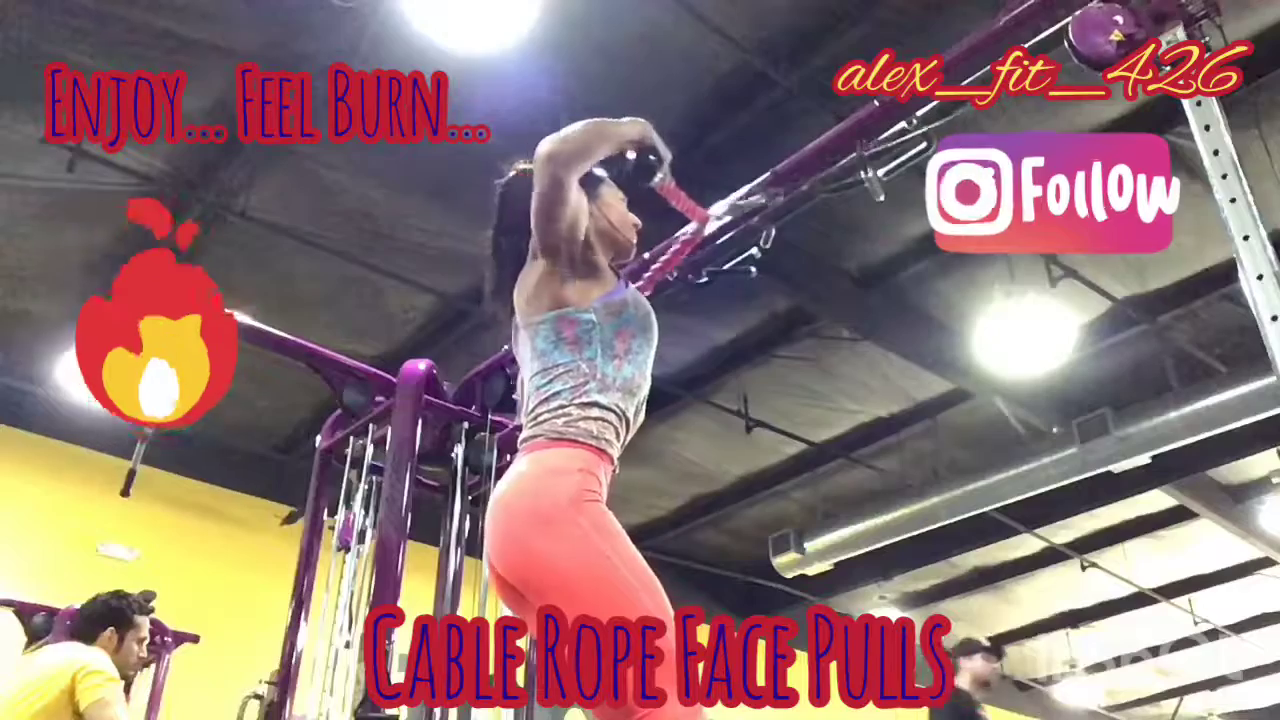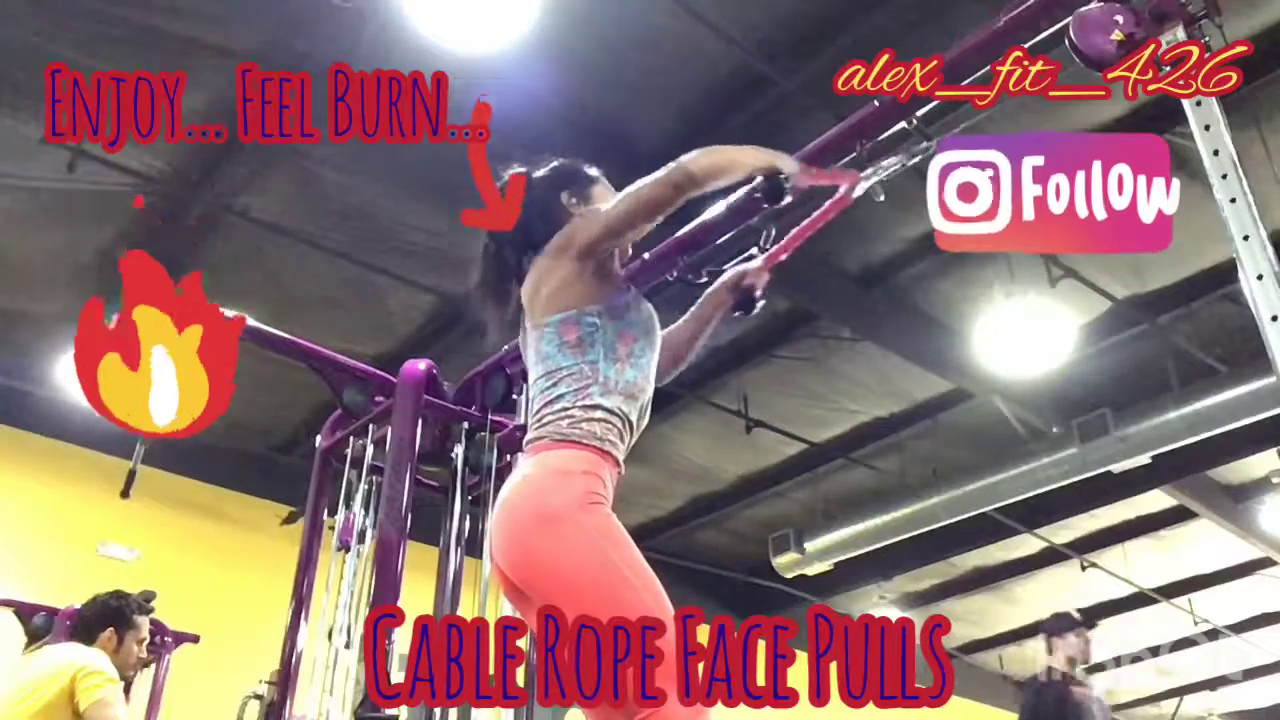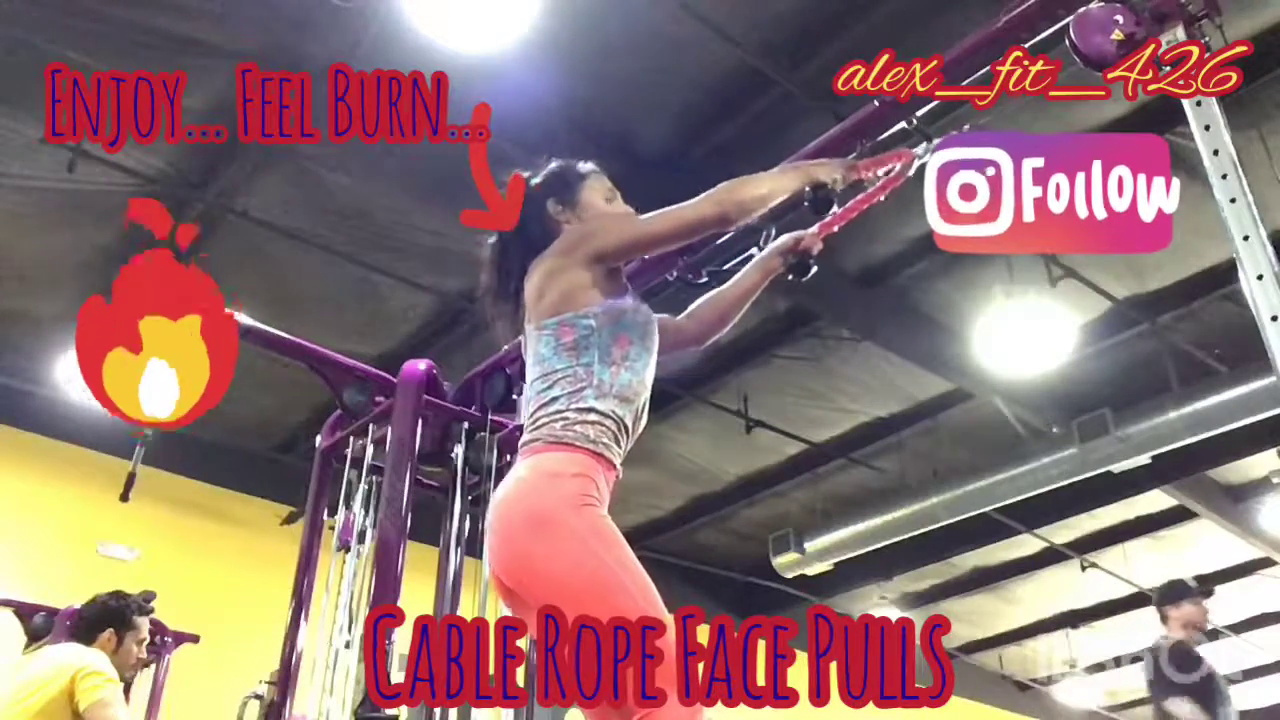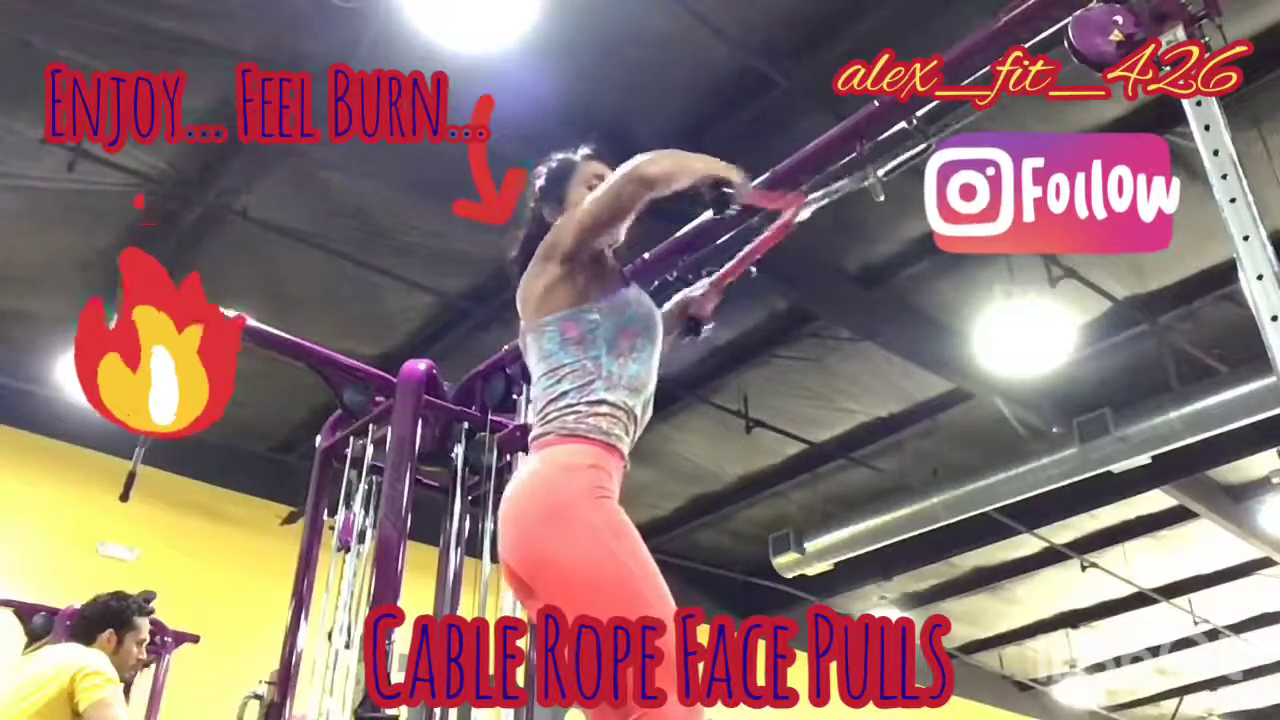
dt=0.5s
person 1, frame 1
left shoulder: (552, 289)
right shoulder: (563, 253)
right elbow: (556, 154)
left wrist: (618, 314)
right wrist: (636, 132)
left hip: (534, 508)
right hip: (554, 497)
person 1, frame 2
left shoulder: (563, 293)
right shoulder: (571, 251)
left elbow: (649, 367)
right elbow: (684, 175)
left wrist: (721, 296)
right wrist: (767, 158)
left hip: (535, 510)
right hip: (558, 498)
person 1, frame 3
left shoulder: (604, 307)
right shoulder: (573, 250)
left elbow: (690, 328)
right elbow: (718, 208)
left wrist: (776, 257)
right wrist: (806, 172)
left hip: (542, 510)
right hip: (550, 501)
person 1, frame 4
left shoulder: (585, 290)
right shoulder: (565, 252)
left elbow: (625, 372)
right elbow: (645, 174)
left wrist: (676, 313)
right wrist: (716, 169)
left hip: (549, 504)
right hip: (566, 493)
